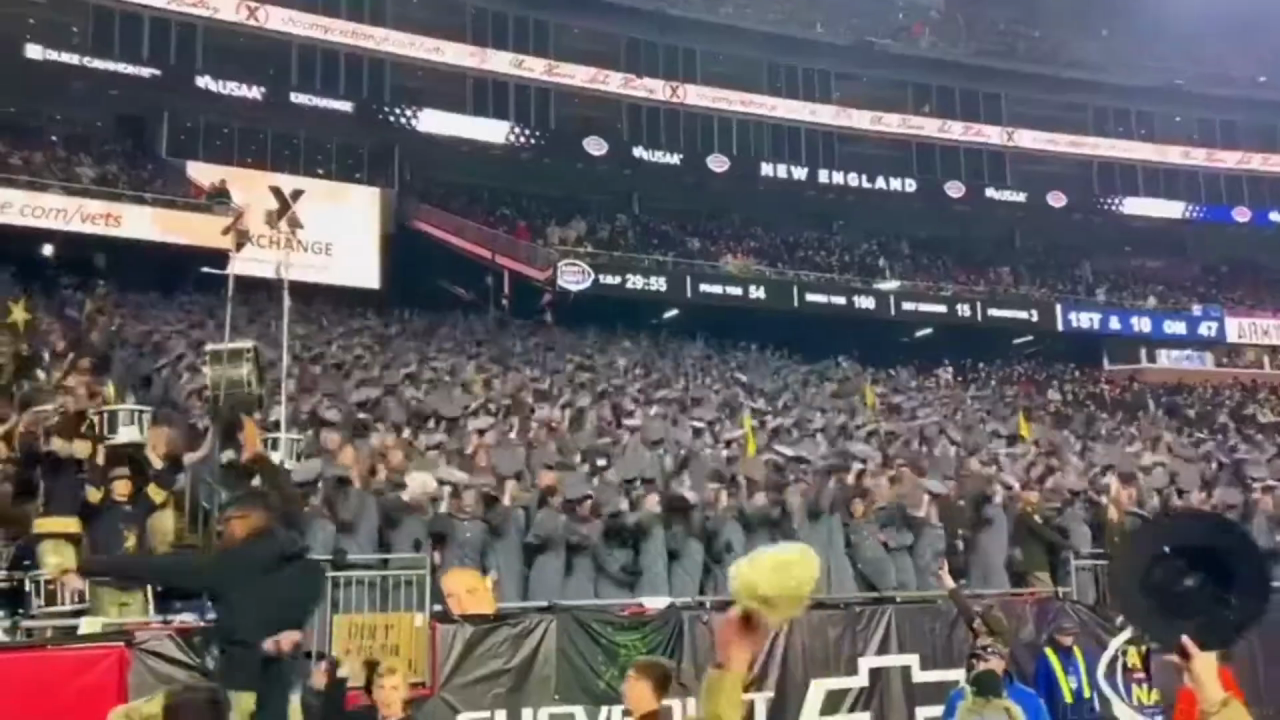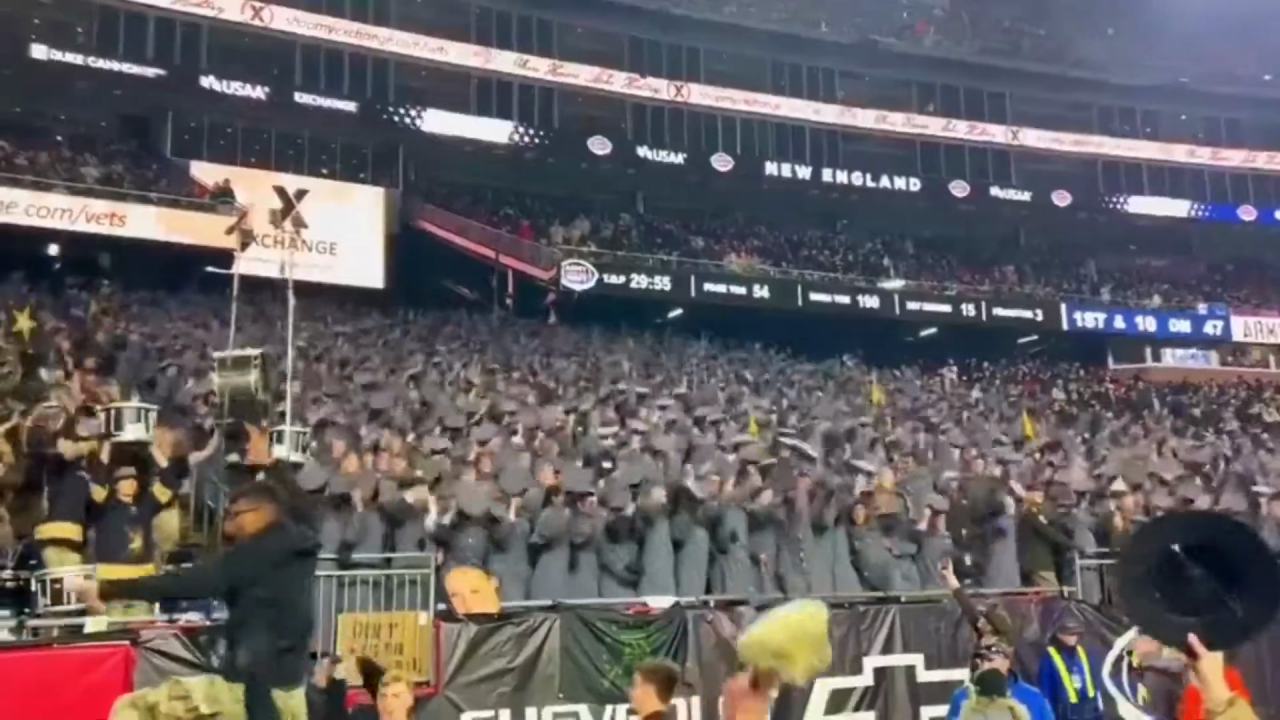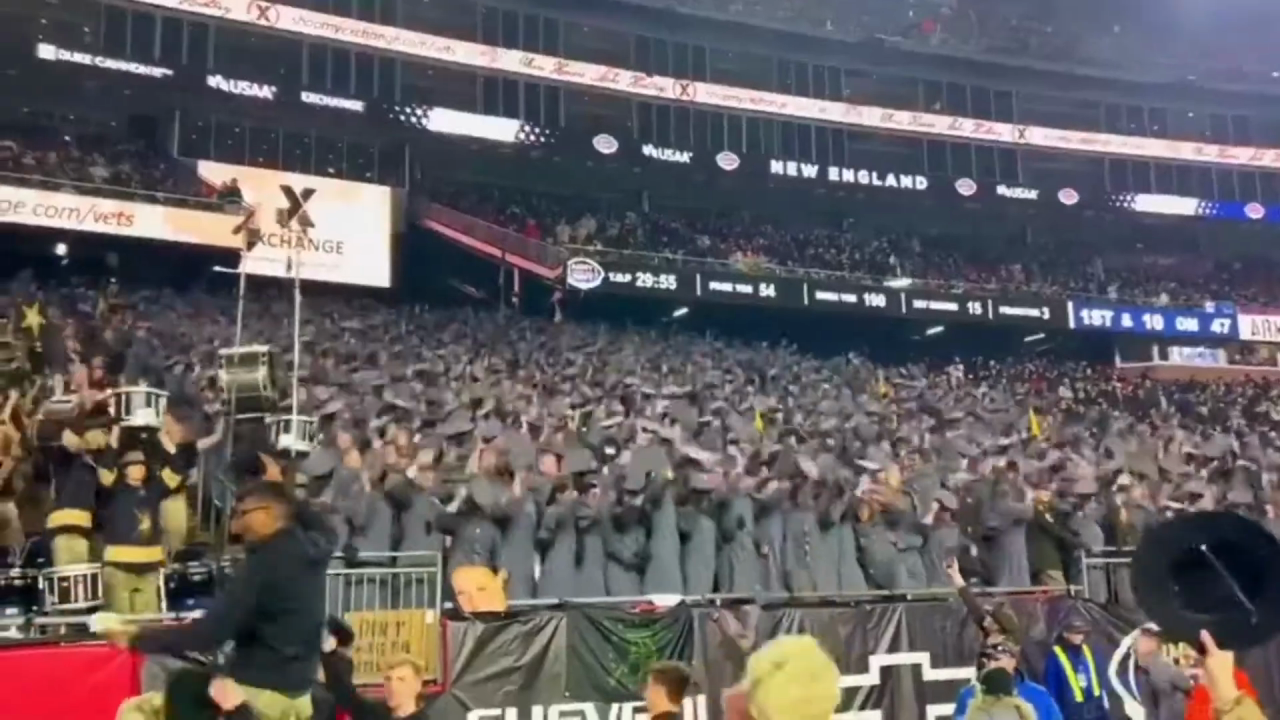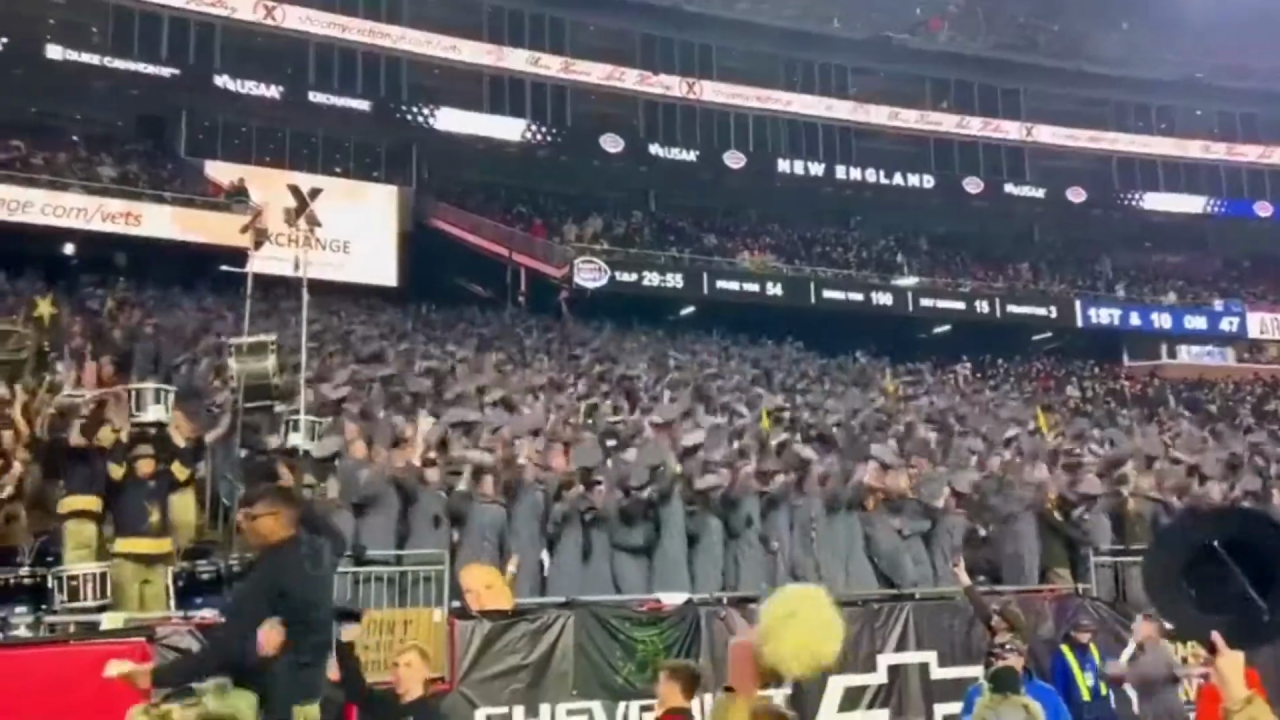
dt=0.1s
person 1, frame 1
left shoulder: (237, 560)
right shoulder: (294, 558)
left elbow: (166, 569)
left wrist: (85, 566)
left hip: (241, 693)
right hip: (284, 696)
person 1, frame 2
left shoulder: (249, 557)
right shoulder: (301, 546)
left elbow: (181, 584)
left wrist: (105, 589)
left hip: (244, 690)
right hip: (288, 691)
person 1, frame 3
left shoulder: (264, 566)
right shoulder: (313, 547)
left elbow: (209, 633)
right elbow: (324, 531)
left wrist: (138, 638)
left hip: (258, 691)
right hip: (297, 695)
person 1, frame 4
left shoulder: (269, 574)
right shoulder: (320, 552)
left elbow: (227, 651)
right elbow: (335, 537)
left wrist: (156, 676)
right hip: (306, 699)
